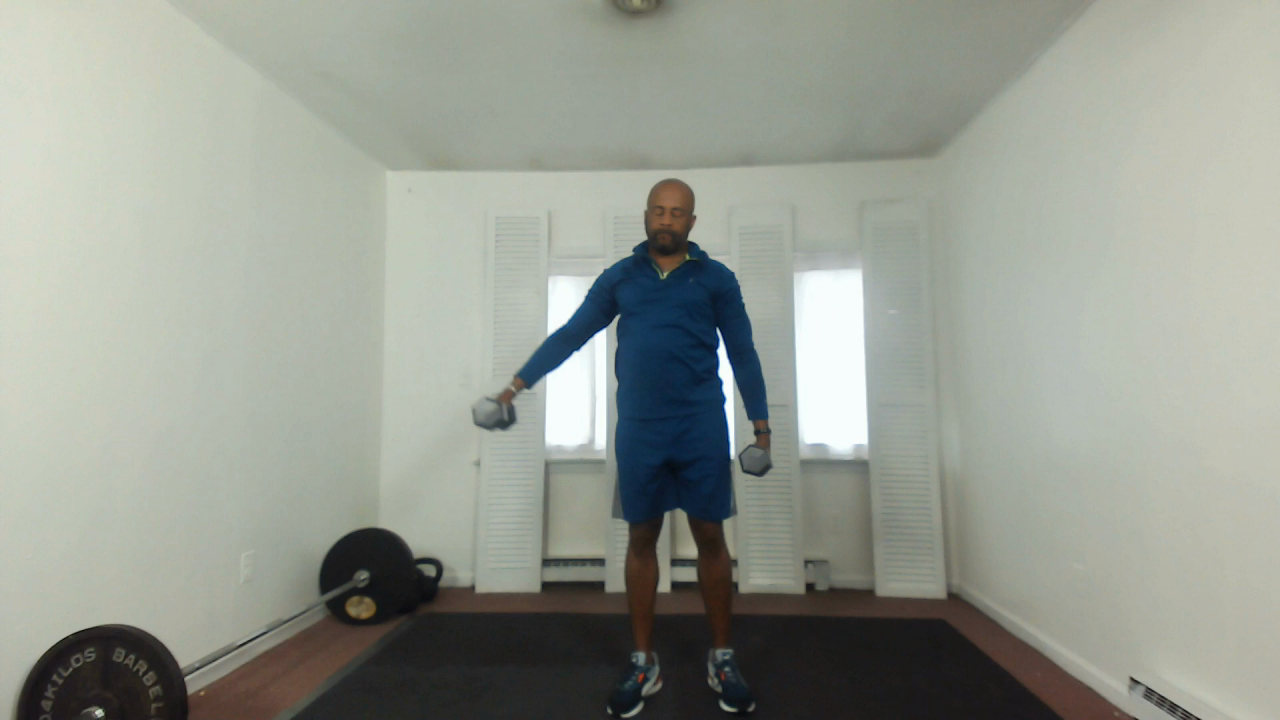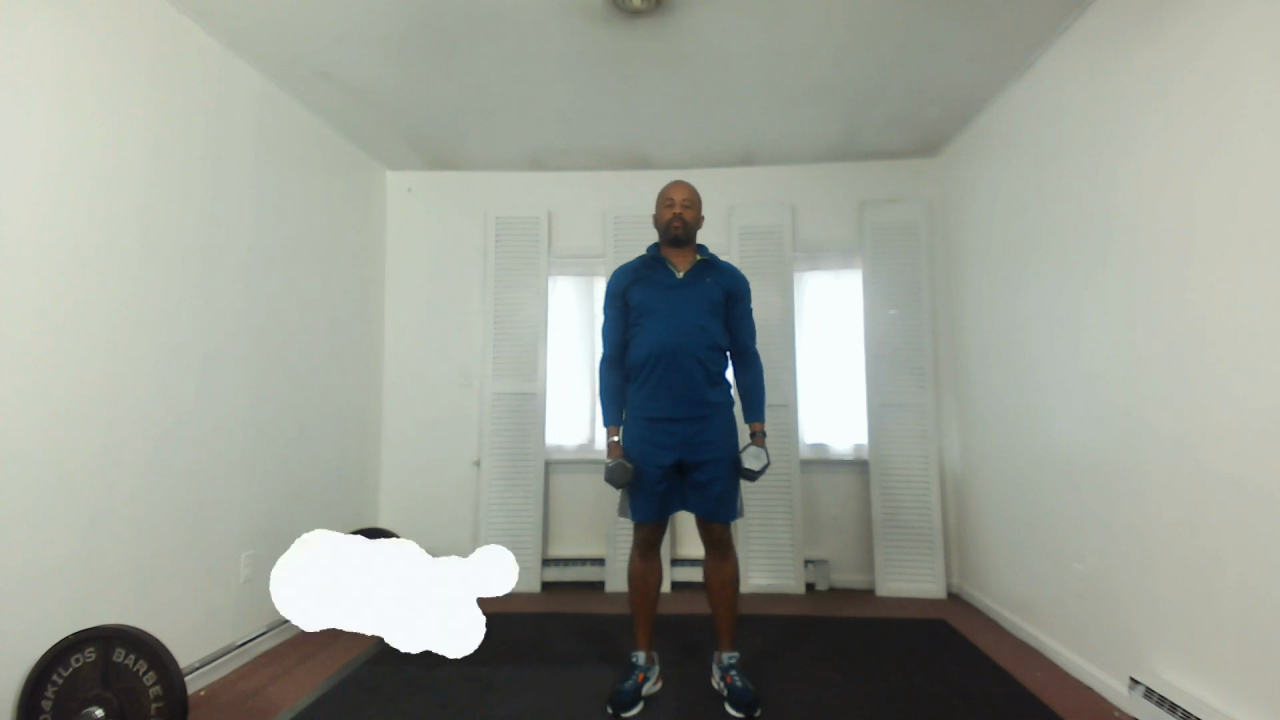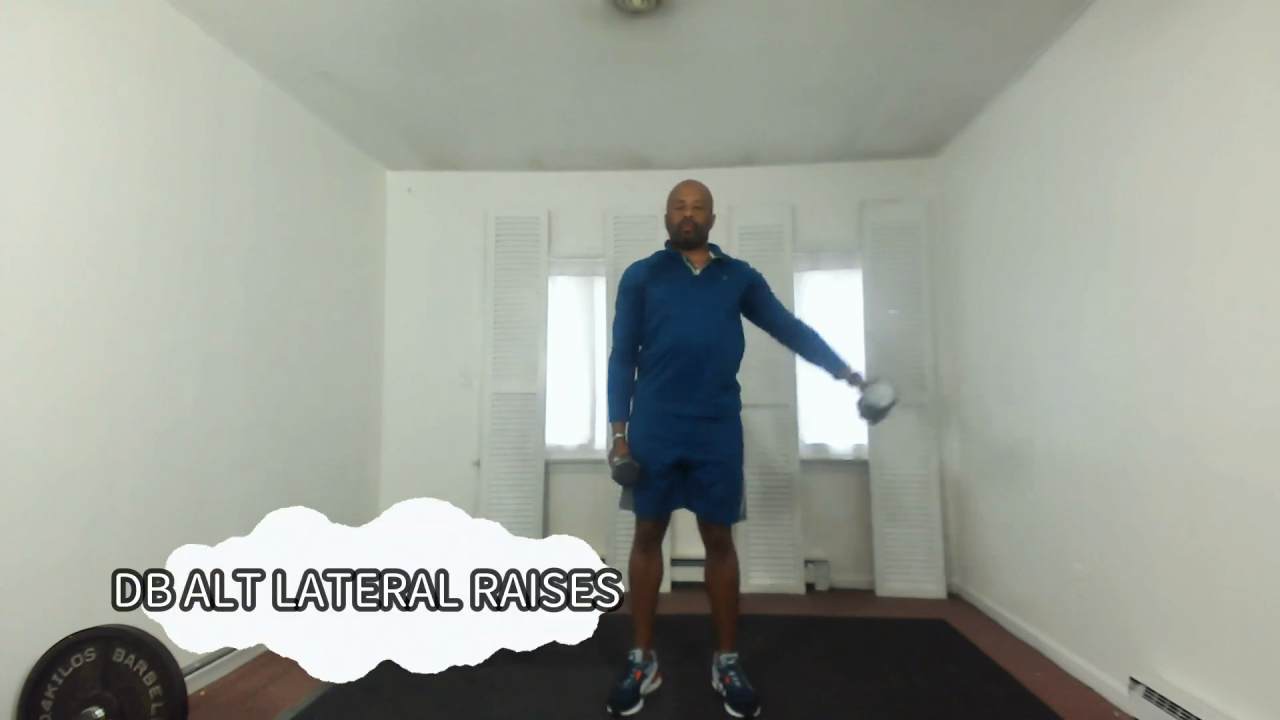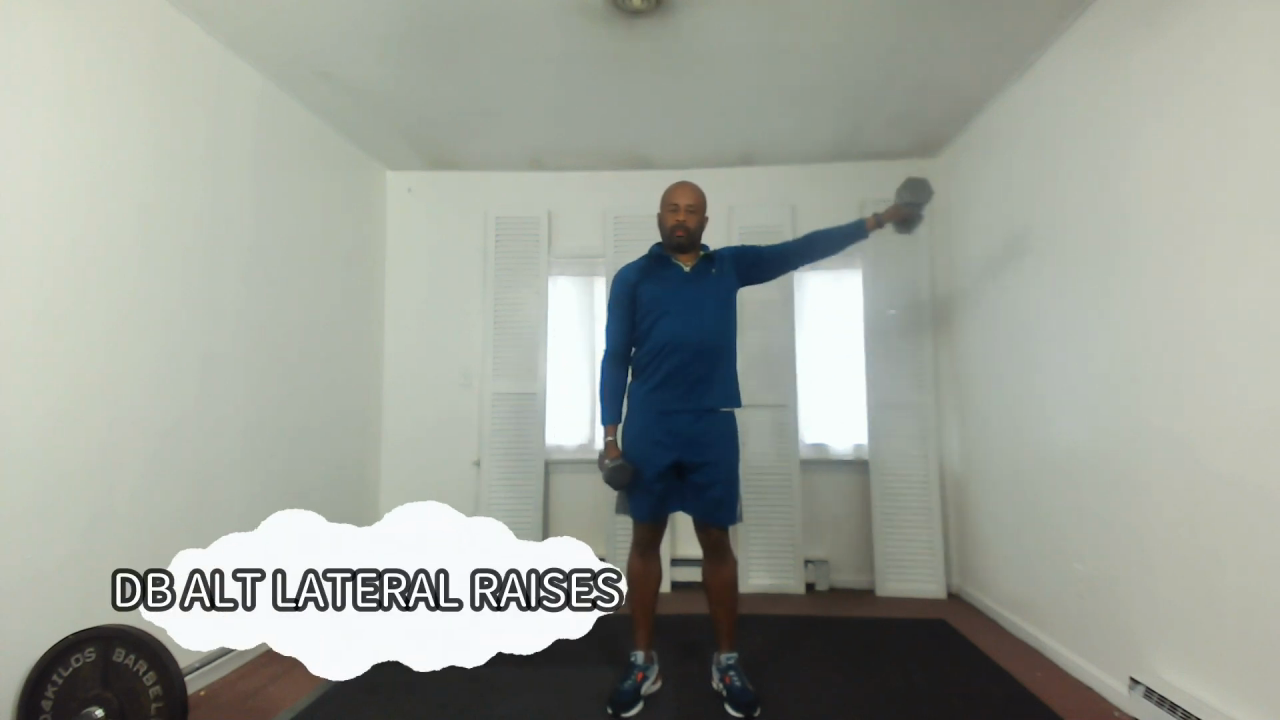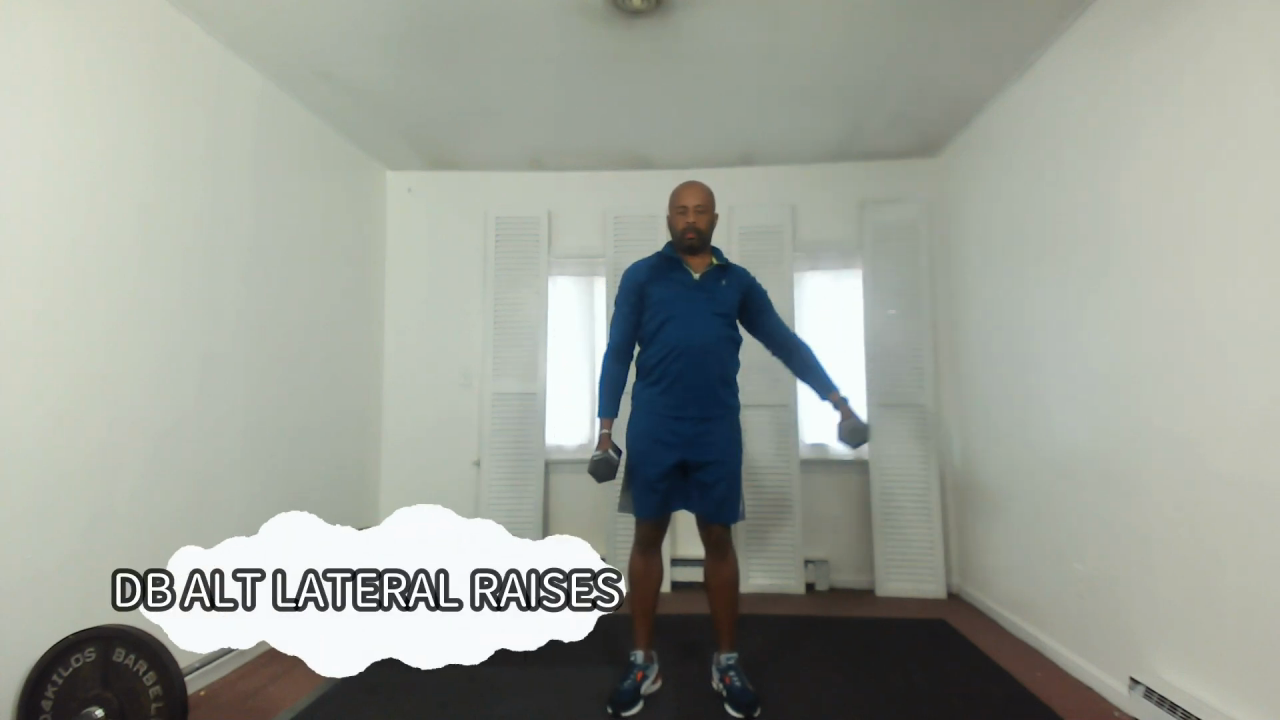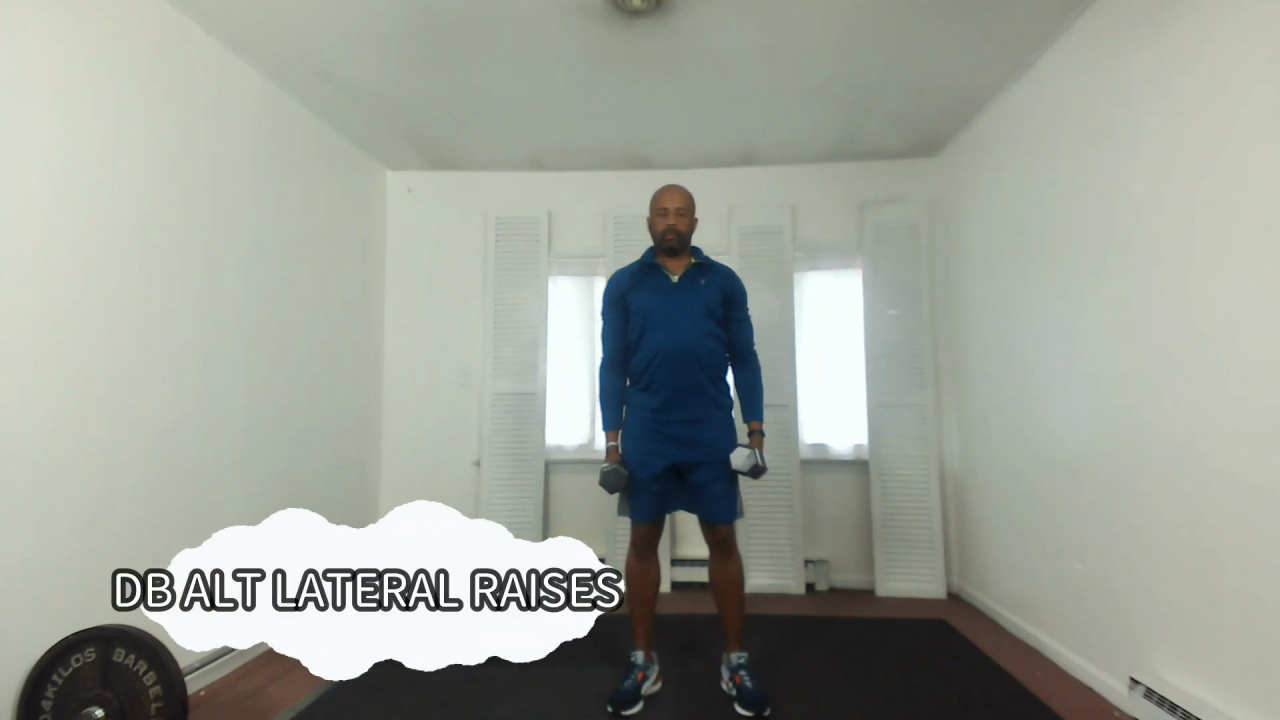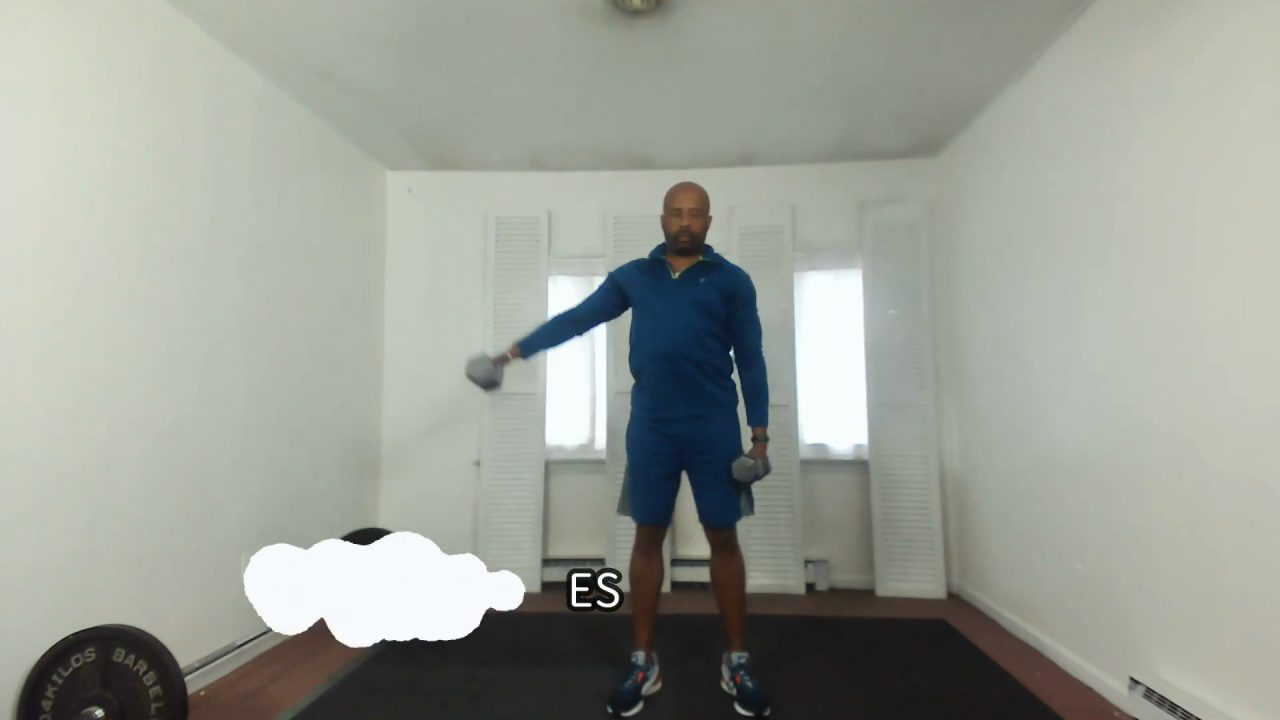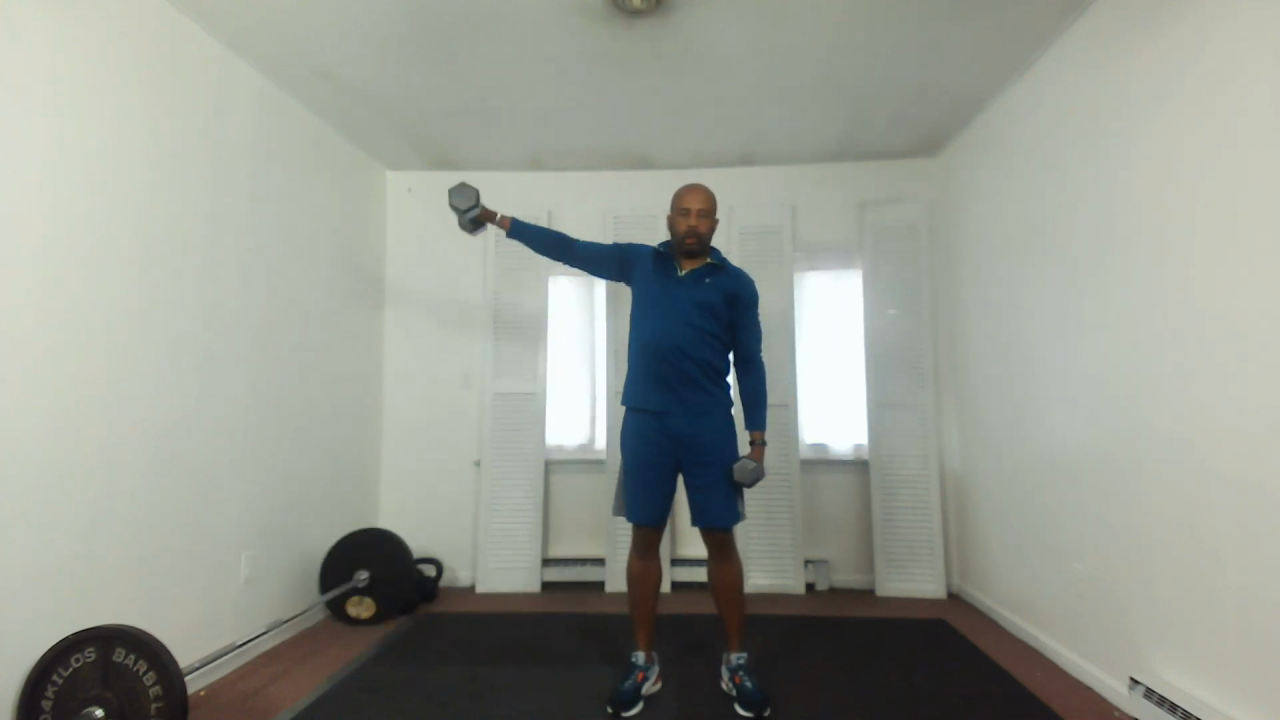
dt=0.7s
person 1, frame 1
left shoulder: (717, 278)
right shoulder: (619, 277)
left elbow: (742, 351)
right elbow: (573, 334)
left wrist: (760, 422)
right wrist: (520, 381)
left hip: (701, 427)
right hip: (639, 429)
left knee: (710, 538)
right knee: (641, 539)
left ankle: (723, 659)
right ankle: (643, 663)
person 1, frame 2
left shoulder: (728, 280)
right shoulder: (626, 279)
left elbow: (746, 357)
right elbow: (612, 360)
left wrist: (757, 427)
right wrist: (613, 433)
left hip: (712, 429)
right hip: (647, 430)
left knee: (718, 540)
right knee: (646, 540)
left ankle: (727, 662)
right ankle: (643, 663)
person 1, frame 3
left shoulder: (739, 277)
right shoulder: (640, 276)
left elbow: (787, 326)
right elbow: (622, 355)
left wrist: (843, 370)
right wrist: (618, 430)
left hip: (718, 427)
right hip: (653, 427)
left knee: (719, 540)
right knee: (648, 535)
left ankle: (727, 663)
right ankle: (642, 661)
person 1, frame 4
left shoulder: (730, 265)
right shoulder: (632, 278)
left elbow: (802, 249)
right elbow: (616, 358)
left wrist: (875, 221)
right wrist: (610, 434)
left hip: (713, 427)
right hip: (649, 428)
left knee: (716, 542)
right knee: (646, 539)
left ankle: (727, 663)
right ankle: (642, 662)
person 1, frame 5
left shoulder: (738, 281)
right shoulder: (641, 276)
left elbow: (783, 342)
right elbow: (618, 352)
left wrist: (833, 396)
right wrist: (606, 424)
left hip: (717, 431)
right hip: (654, 428)
left knee: (718, 540)
right knee: (648, 537)
left ankle: (726, 663)
right ankle: (641, 661)
person 1, frame 6
left shoulder: (724, 281)
right shoulder: (624, 284)
left elbow: (744, 357)
right elbow: (613, 363)
left wrist: (755, 427)
right wrist: (613, 436)
left hip: (711, 430)
right hip: (646, 431)
left knee: (722, 539)
right knee: (643, 539)
left ankle: (735, 663)
right ankle: (643, 662)
person 1, frame 7
left shoulder: (732, 281)
right shoulder: (634, 276)
left elbow: (750, 359)
right elbow: (578, 317)
left wrist: (759, 433)
right wrist: (519, 349)
left hip: (713, 427)
right hip: (650, 426)
left knee: (723, 538)
right knee: (647, 538)
left ankle: (736, 663)
right ankle: (642, 663)
person 1, frame 8
left shoulder: (736, 283)
right shoulder: (639, 263)
left elbow: (749, 364)
right elbow: (570, 249)
left wrist: (757, 436)
right wrist: (503, 222)
left hip: (710, 427)
right hip: (646, 424)
left knee: (720, 540)
right knee: (644, 539)
left ankle: (736, 663)
right ankle: (642, 663)
